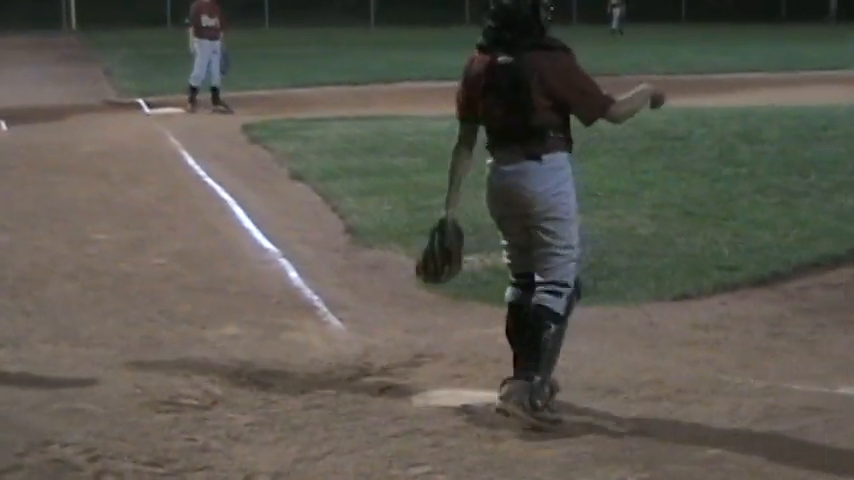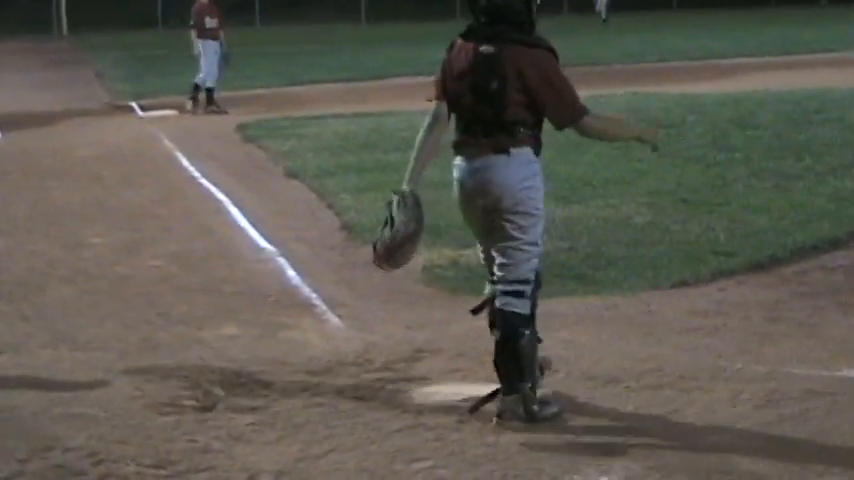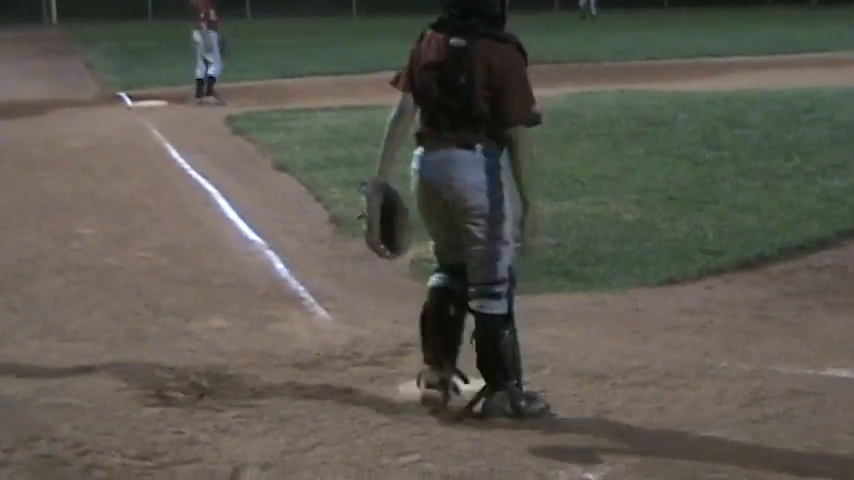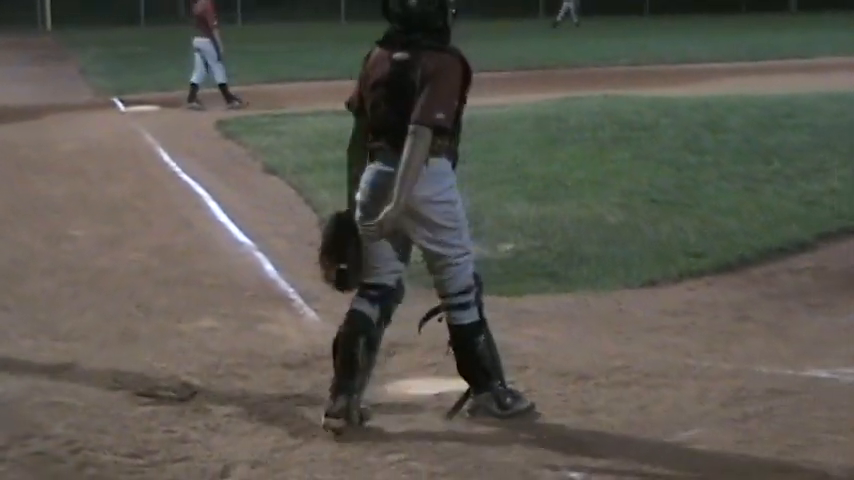
dt=0.2s
person 1, frame 1
left shoulder: (478, 63)
right shoulder: (550, 60)
left elbow: (465, 138)
right elbow: (612, 111)
left wrist: (450, 205)
right wrist: (647, 91)
left hip: (500, 174)
right hip: (548, 175)
left knee: (523, 280)
right knee: (558, 283)
left ankle: (531, 375)
right ankle: (526, 387)
person 1, frame 2
left shoulder: (459, 51)
right shoulder: (532, 57)
left elbow: (437, 120)
right elbow: (583, 121)
left wrist: (410, 182)
right wrist: (637, 132)
left hip: (467, 168)
right hip: (515, 169)
left knee: (500, 273)
right knee: (519, 281)
left ankle: (515, 368)
right ankle: (517, 394)
person 1, frame 3
left shoulder: (429, 42)
right shoulder: (502, 52)
left elbow: (402, 112)
right elbow: (517, 132)
left wrist: (381, 177)
right wrist: (527, 203)
left hip: (427, 162)
right hip: (475, 168)
left knee: (451, 268)
right knee: (491, 280)
left ankle: (437, 372)
right ankle: (504, 391)
person 1, frame 4
left shoulder: (377, 59)
right shoulder: (441, 64)
left elbow: (358, 135)
right elbow: (421, 135)
left wrist: (353, 196)
right wrist: (399, 204)
left hip: (376, 178)
right hip: (425, 182)
left knee: (374, 291)
right knee: (460, 289)
left ankle: (343, 399)
right ankle: (489, 392)
